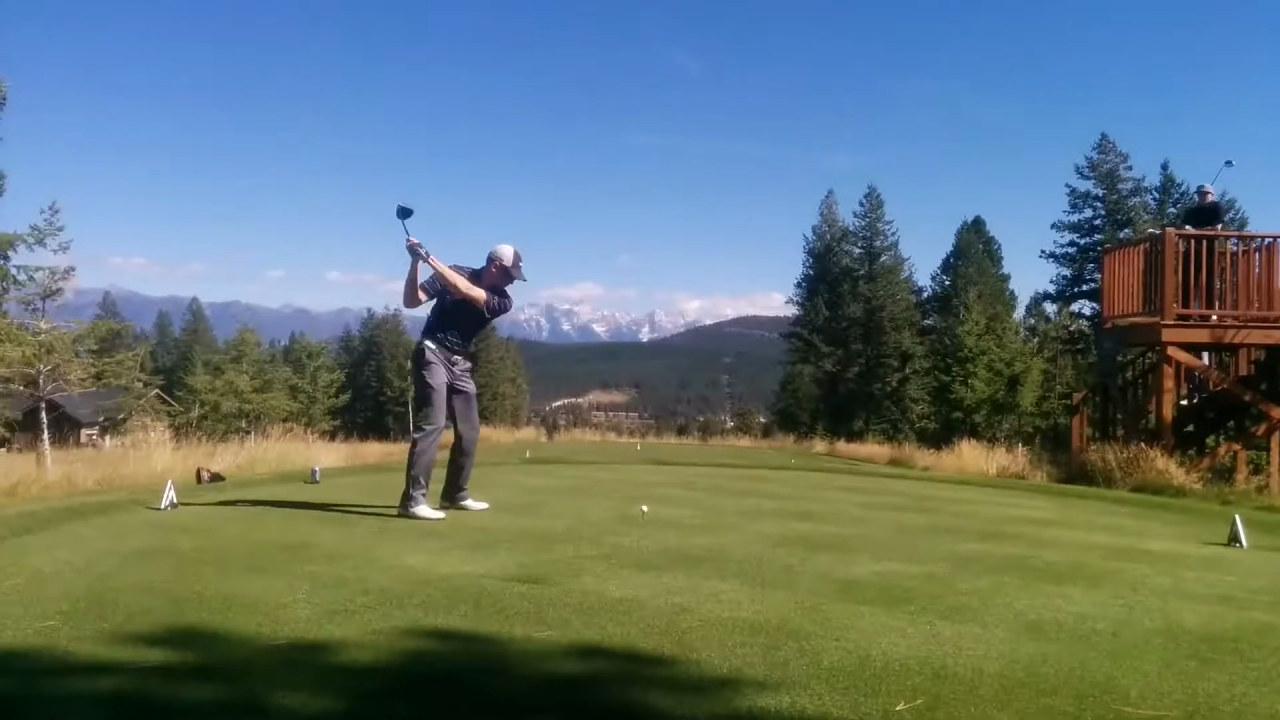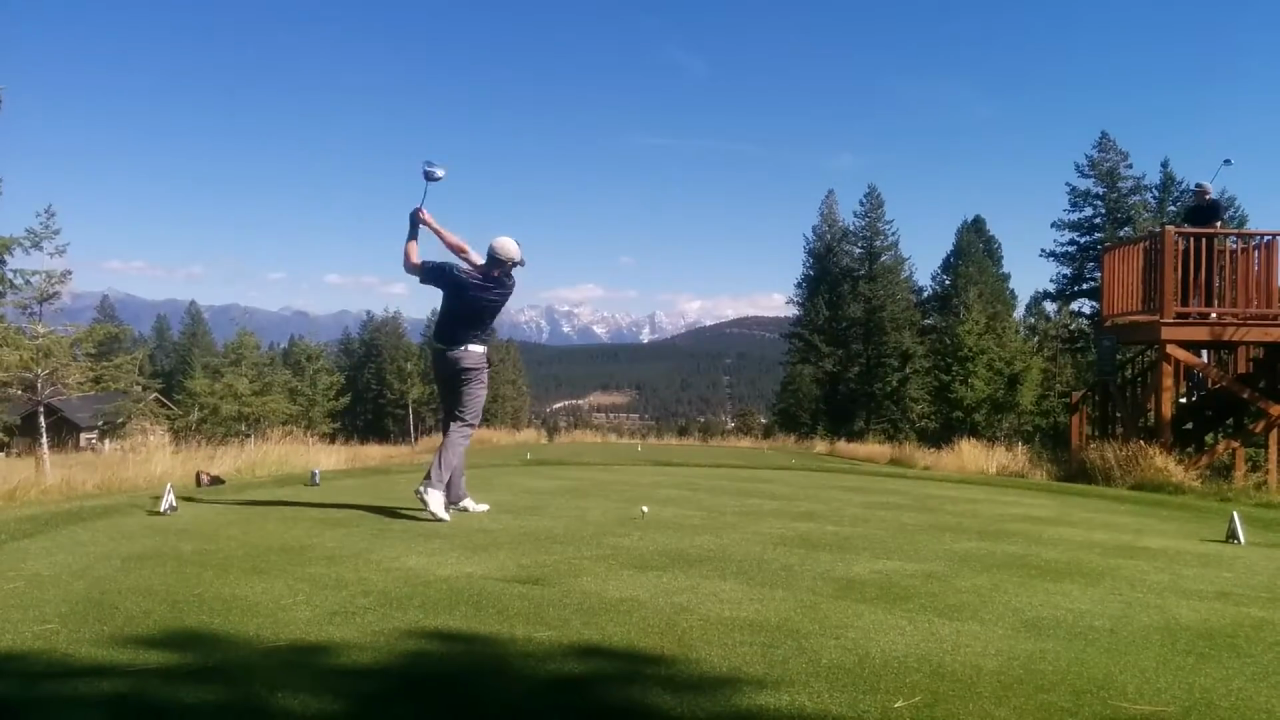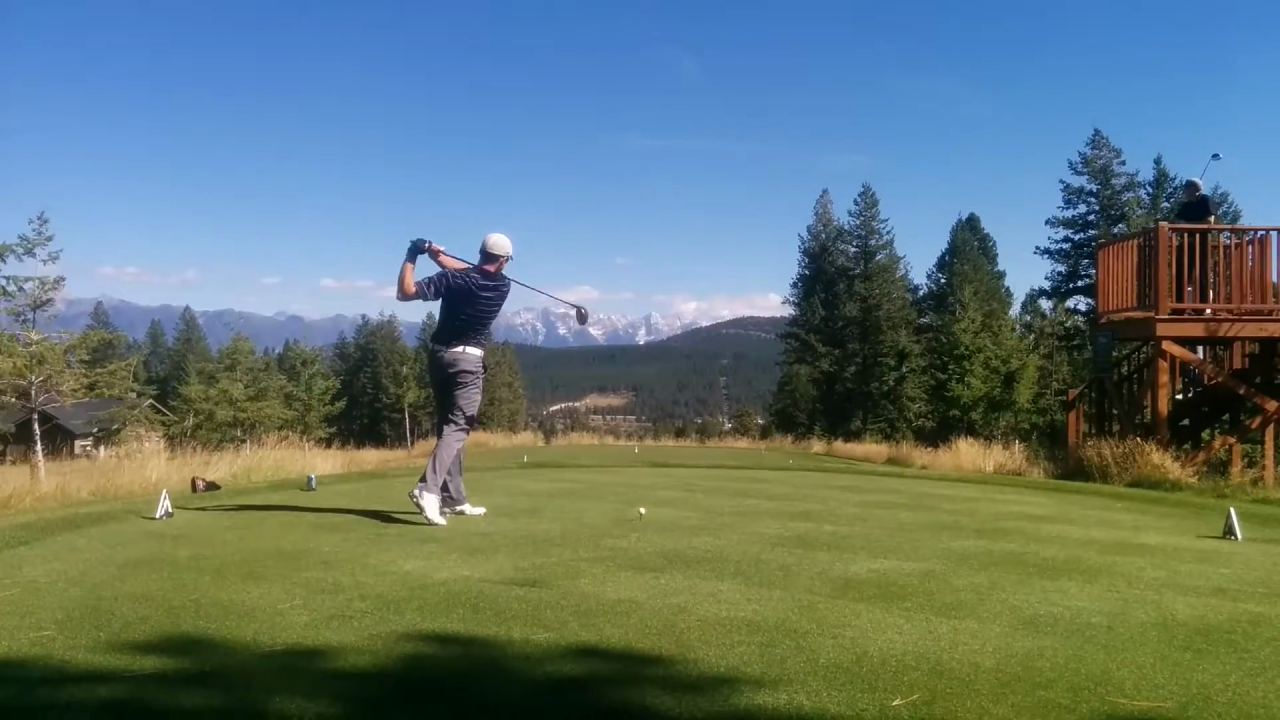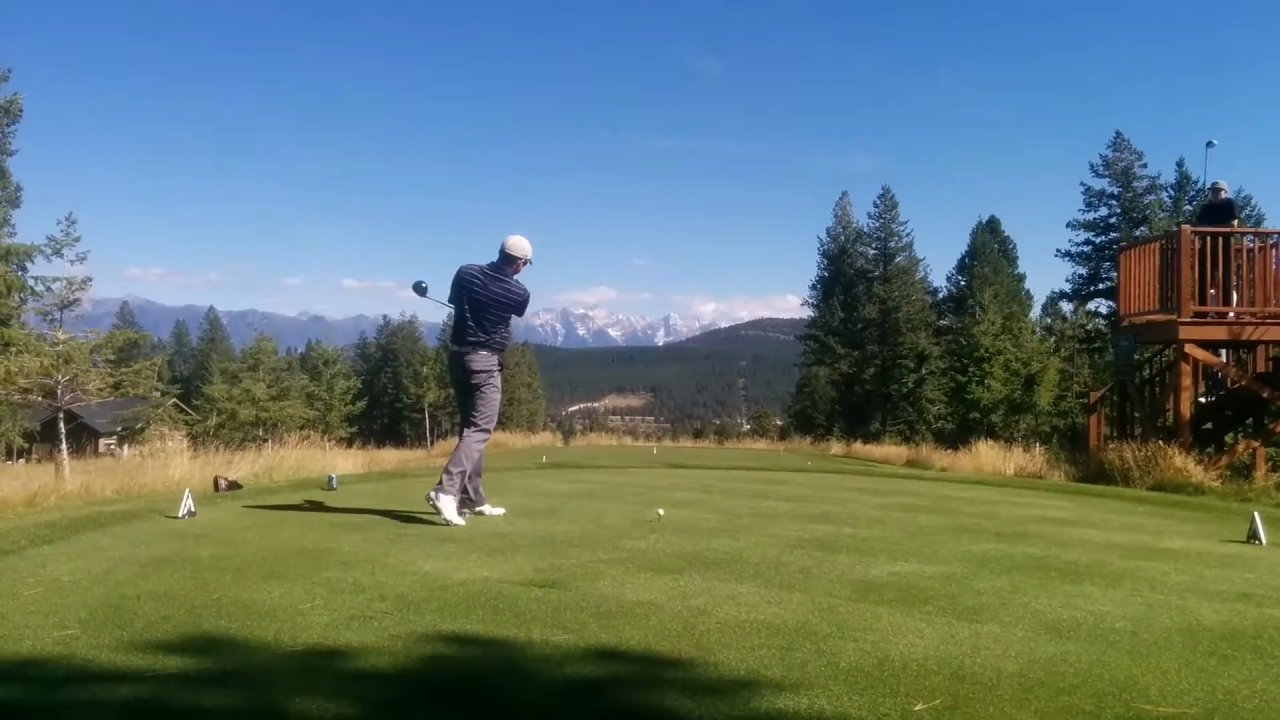
dt=0.4s
person 1, frame 1
left shoulder: (501, 301)
right shoulder: (454, 273)
left elbow: (465, 290)
right elbow: (411, 301)
left wrist: (431, 261)
right wrist: (416, 262)
left hip: (460, 363)
right hip: (432, 355)
left knee: (469, 430)
right knee: (431, 425)
left ankle: (455, 494)
right ankle: (413, 499)
person 1, frame 2
left shoulder: (453, 275)
right shoulder: (506, 285)
left elbow: (410, 266)
right elbow: (468, 253)
left wrist: (416, 227)
right wrist: (433, 225)
left hip: (442, 354)
right hip: (471, 359)
left knee: (452, 422)
right knee: (463, 426)
left ankle: (455, 495)
right ankle: (434, 485)
person 1, frame 3
left shoulder: (452, 280)
right shoulder: (503, 285)
left elbow: (404, 292)
left wrist: (412, 254)
right wrist: (437, 253)
left hip: (439, 357)
right hip: (468, 361)
left knee: (448, 427)
right knee: (457, 429)
left ankle: (453, 498)
right ankle: (428, 488)
person 1, frame 4
left shoulder: (464, 274)
right shoulder: (520, 294)
left hip: (458, 358)
right hip: (485, 362)
left knee: (471, 428)
right knee: (479, 430)
left ankle: (472, 499)
right ankle: (446, 490)
